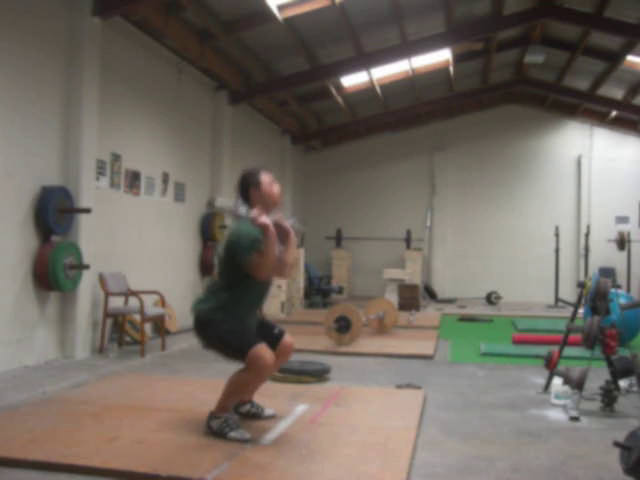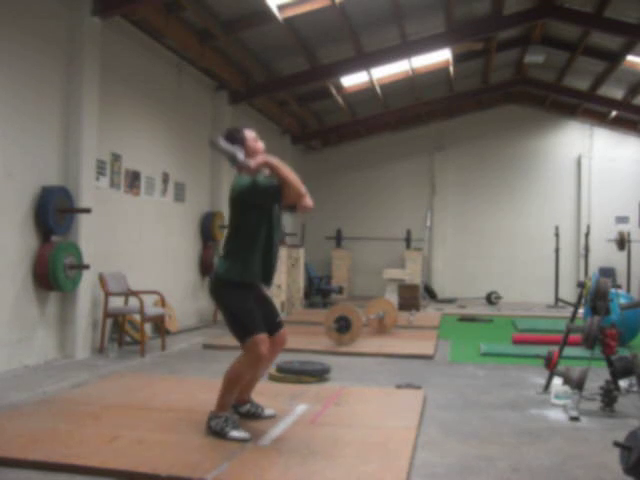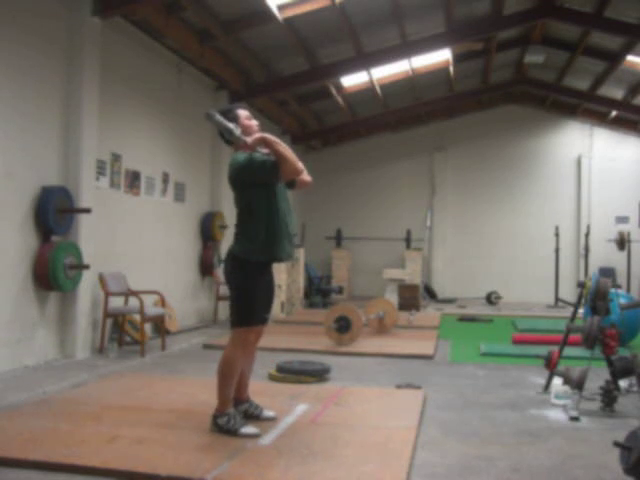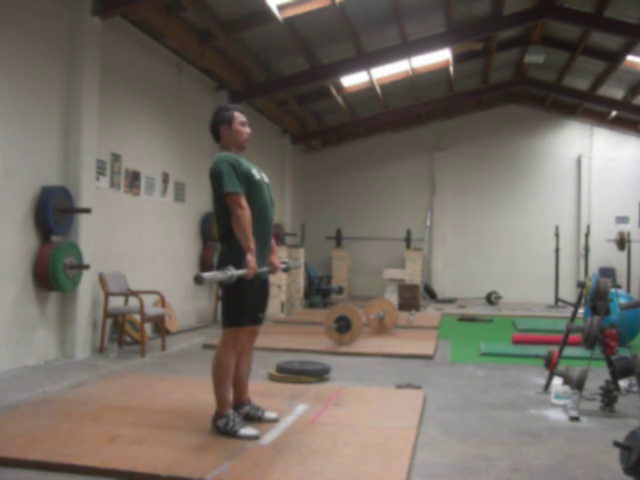
dt=0.7s
person 1, frame 1
left shoulder: (265, 227)
right shoulder: (247, 232)
left elbow: (283, 269)
right elbow: (265, 272)
left wrist: (286, 232)
right wrist: (268, 230)
left hip: (240, 315)
right hip: (216, 319)
left knee: (285, 346)
right knee: (264, 359)
left ankle: (242, 400)
right ankle: (219, 415)
person 1, frame 2
left shoulder: (263, 182)
right shoulder: (248, 184)
left elbow: (304, 202)
right elbow: (298, 193)
left wrist: (271, 166)
right wrist: (271, 162)
left hip: (249, 282)
right hip: (231, 283)
left knee: (278, 339)
right knee: (258, 348)
left ankle: (242, 401)
right ankle: (220, 415)
person 1, frame 3
left shoulder: (261, 159)
right shoulder: (245, 161)
left elbow: (302, 178)
right elbow: (293, 169)
left wrist: (268, 143)
right wrist: (268, 139)
left hip: (261, 261)
right hip: (247, 262)
left knee: (253, 337)
right knee: (241, 338)
left ankle: (242, 401)
right ankle: (223, 413)
person 1, frame 4
left shoulder: (247, 166)
right shoulder: (225, 163)
right elbow: (240, 208)
left wrist: (271, 252)
right wrist: (248, 252)
left hip: (257, 265)
right hip: (239, 264)
left knee: (248, 337)
right knee: (233, 339)
left ankle: (242, 403)
right ankle: (223, 415)
